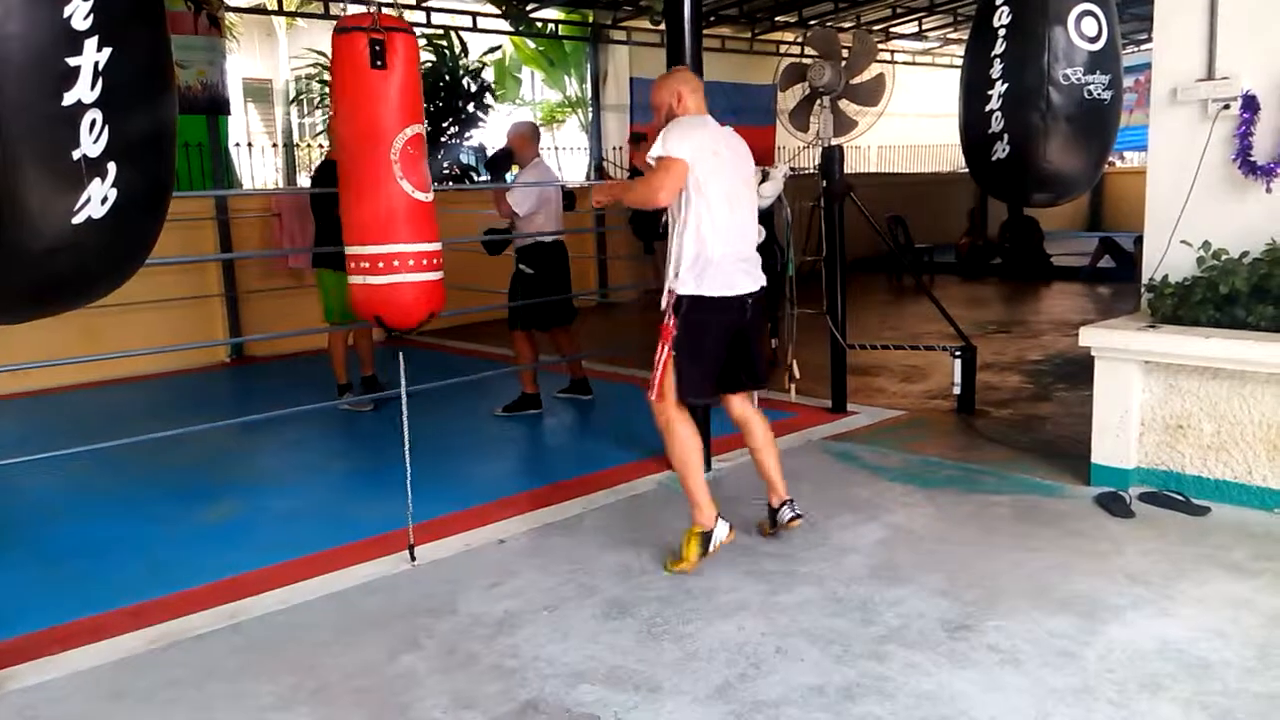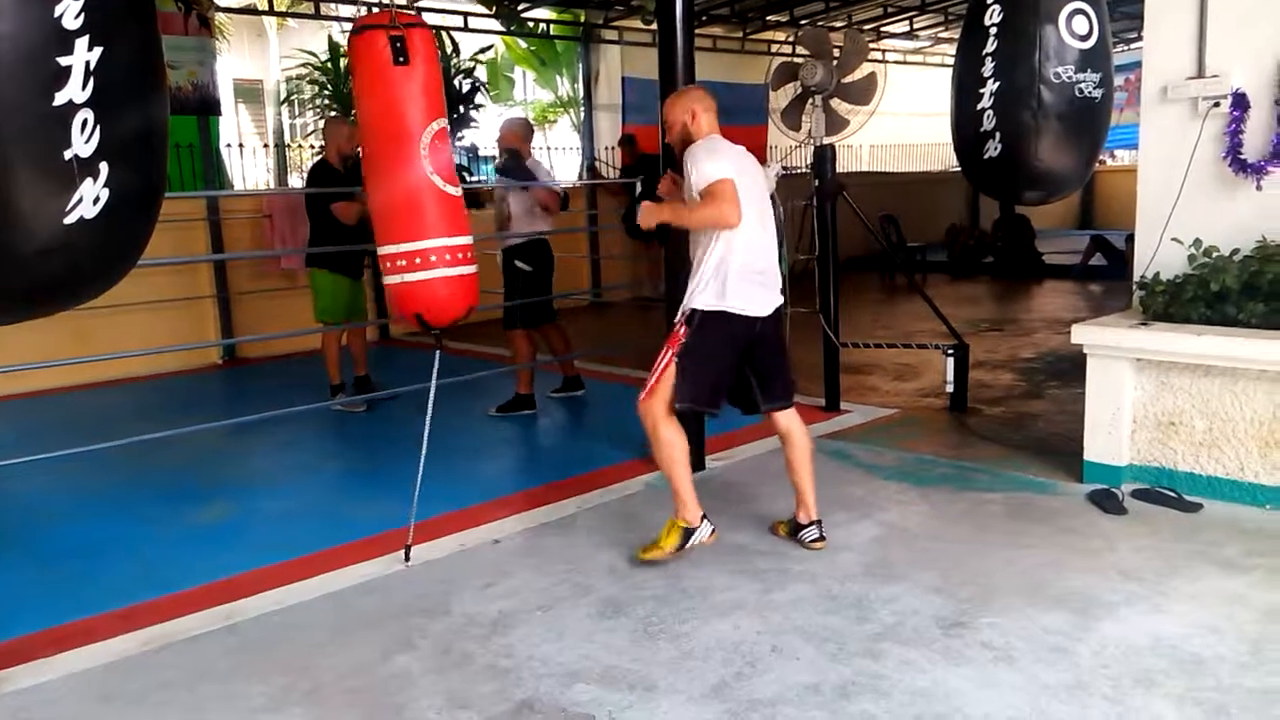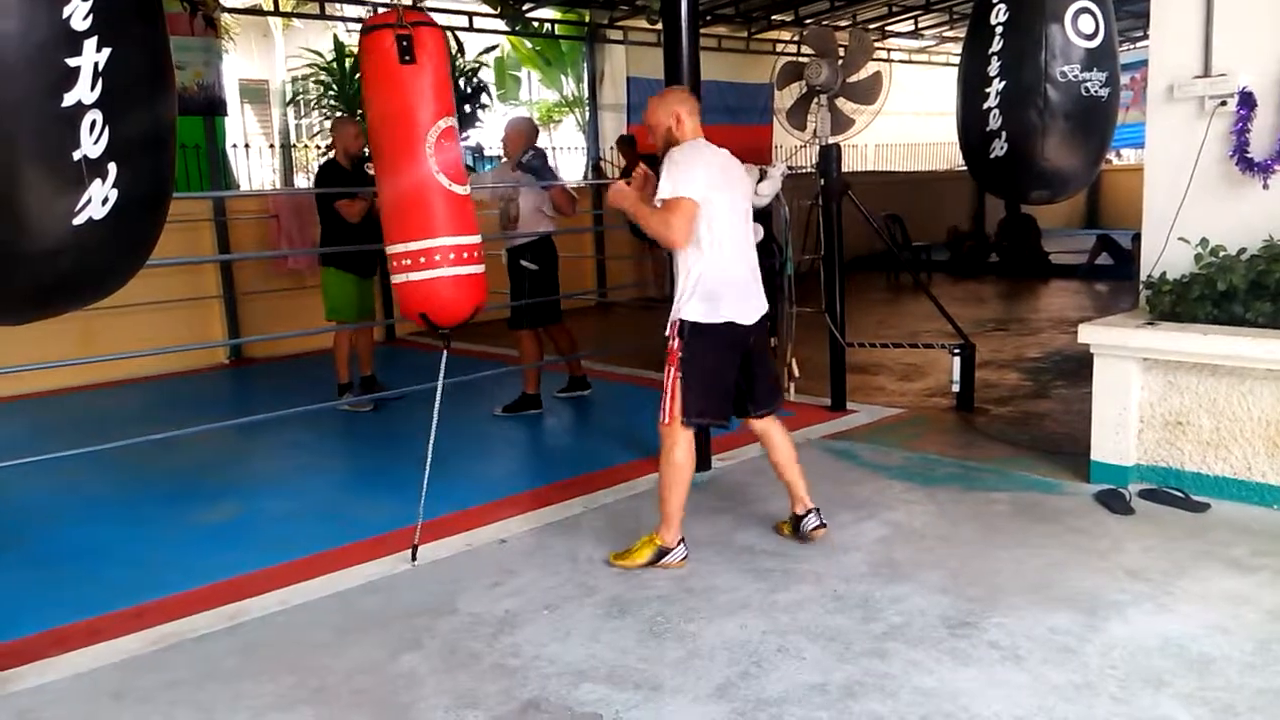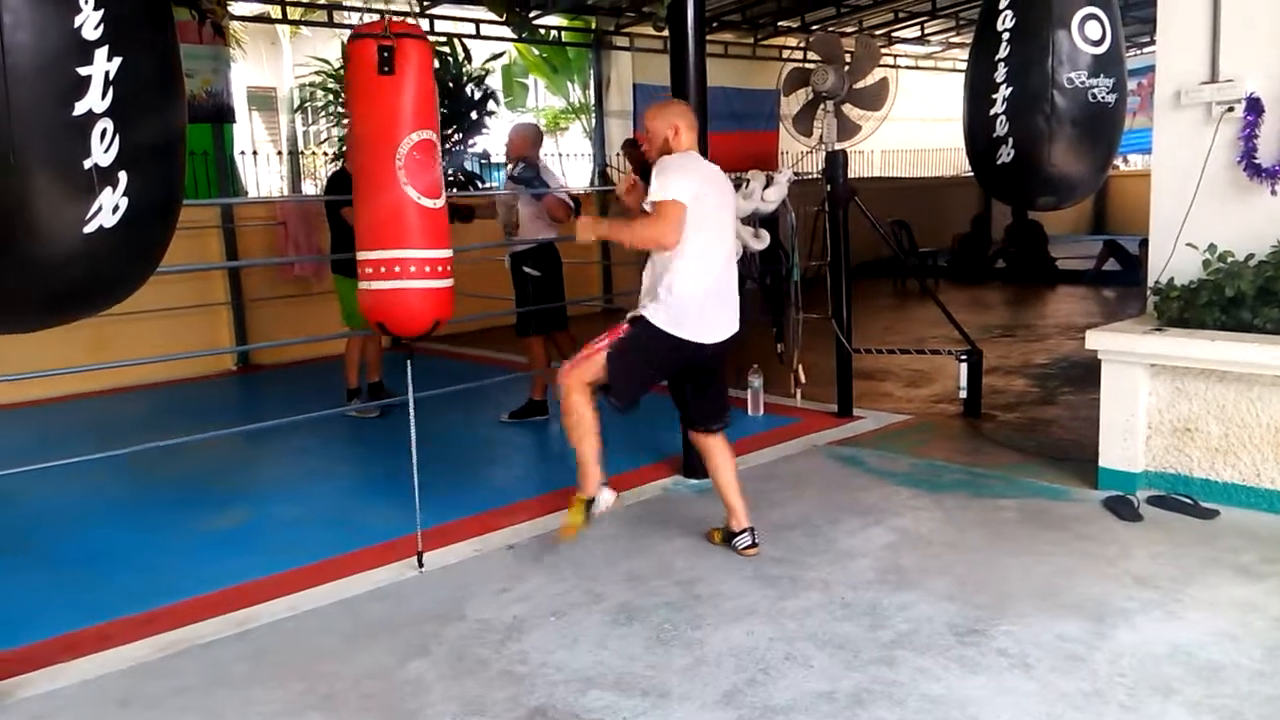
dt=0.3s
person 1, frame 1
left shoulder: (683, 131)
right shoulder: (735, 142)
left elbow: (660, 193)
left wrist: (611, 190)
right wrist: (653, 168)
left hip: (701, 290)
right hip: (745, 287)
left knee: (668, 405)
right knee: (739, 399)
left ankle: (708, 526)
right ankle: (780, 502)
person 1, frame 2
left shoulder: (704, 151)
right shoulder: (745, 160)
left elbow: (726, 213)
left wrist: (664, 211)
right wrist: (680, 200)
left hip: (718, 305)
right hip: (763, 303)
left knee: (654, 406)
right knee: (783, 411)
left ankle: (688, 519)
right ankle: (807, 520)
person 1, frame 3
left shoulder: (686, 158)
right shoulder: (730, 164)
left elbow: (673, 235)
left wrist: (629, 202)
right wrist: (653, 197)
left hip: (705, 315)
right hip: (748, 310)
left knee: (675, 424)
right knee: (759, 415)
left ankle: (668, 540)
right ankle: (805, 512)
person 1, frame 4
left shoulder: (672, 169)
right shoulder: (717, 179)
left elbow: (663, 236)
left wrist: (600, 228)
right wrist: (639, 205)
left hip: (668, 323)
right hip: (716, 328)
left knee: (571, 378)
right knee: (706, 431)
left ankle: (591, 489)
right ankle: (740, 528)
person 2, frame 1
left shoulder: (532, 175)
right shoulder: (542, 173)
left elbow: (505, 208)
left hip: (537, 256)
right hip: (548, 253)
left knee: (520, 326)
right knee: (555, 323)
left ankle: (530, 396)
right ankle: (579, 382)
person 2, frame 2
left shoulder: (535, 171)
right shoulder: (511, 172)
left elbow: (553, 204)
right elbow: (503, 202)
left wrist: (522, 175)
left hip: (528, 254)
right hip: (518, 254)
left knee: (517, 325)
right knee: (543, 320)
left ankle: (524, 396)
right ankle: (572, 379)
person 2, frame 3
left shoulder: (537, 172)
right shoulder: (502, 172)
left elbow: (569, 208)
left wrist: (544, 175)
left hip: (534, 253)
right hip: (519, 253)
left knee: (524, 325)
right knee: (550, 320)
left ankle: (530, 396)
right ankle: (578, 379)
person 2, frame 4
left shoulder: (543, 176)
right shoulder: (515, 178)
left elbow: (564, 215)
right elbow: (502, 211)
left wrist: (536, 185)
left hip: (537, 258)
right hip: (523, 259)
left knee: (533, 332)
right knee: (554, 327)
left ankle: (537, 402)
person 3, frame 1
right shoulder: (327, 172)
right hip: (334, 265)
left knee: (364, 324)
right knee: (341, 327)
left ankle: (370, 382)
right ankle: (344, 391)
person 3, frame 2
left shoulder: (347, 173)
right shoulder: (322, 175)
left elbow: (363, 214)
right elbow: (348, 215)
right wrist: (366, 195)
left hip: (351, 263)
right hip: (329, 265)
left knee: (358, 324)
right knee: (334, 327)
left ankle: (362, 382)
right ankle: (337, 391)
person 3, frame 3
left shoulder: (358, 172)
right shoulder: (329, 173)
left elbow: (373, 213)
right elbow: (352, 214)
right wrist: (371, 191)
left hip: (364, 262)
right hip: (340, 265)
left knee: (366, 324)
right knee: (346, 326)
left ankle: (368, 382)
right ankle: (345, 391)
person 3, frame 4
right shoulder: (339, 181)
right elbow: (357, 220)
right hip: (351, 271)
left knee: (374, 330)
right knee: (360, 331)
left ankle: (375, 387)
right ankle: (353, 395)
